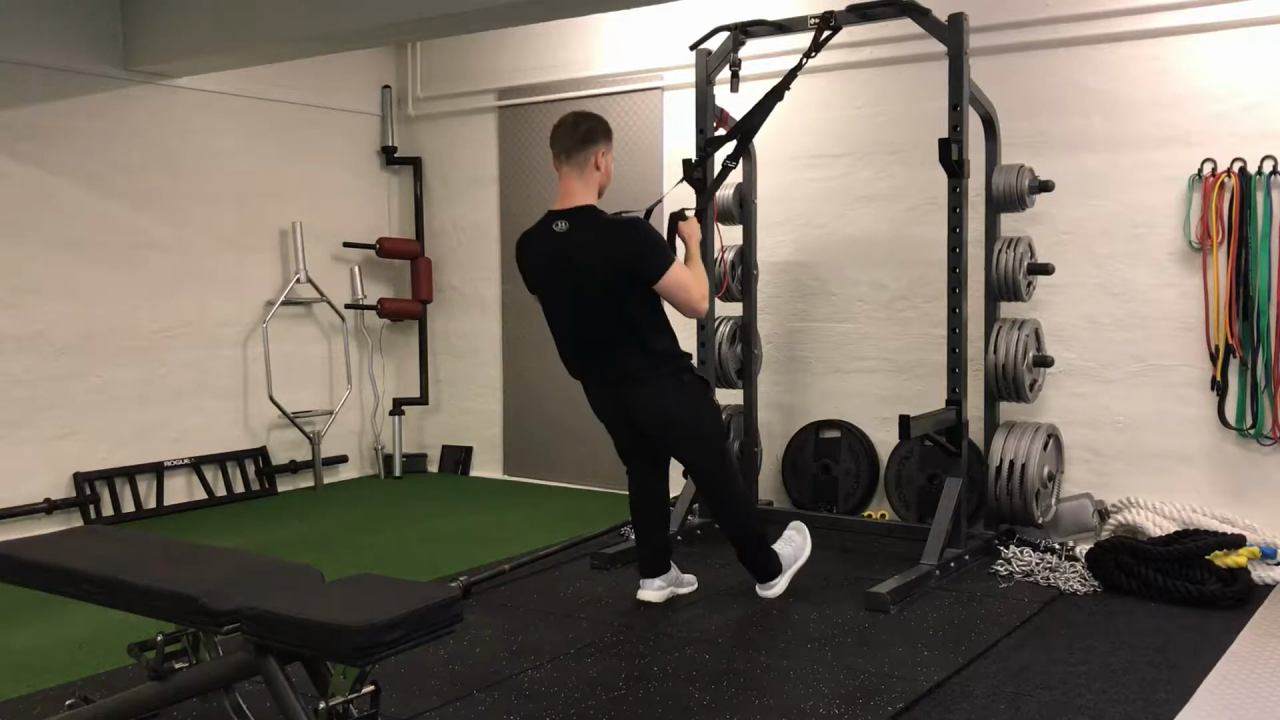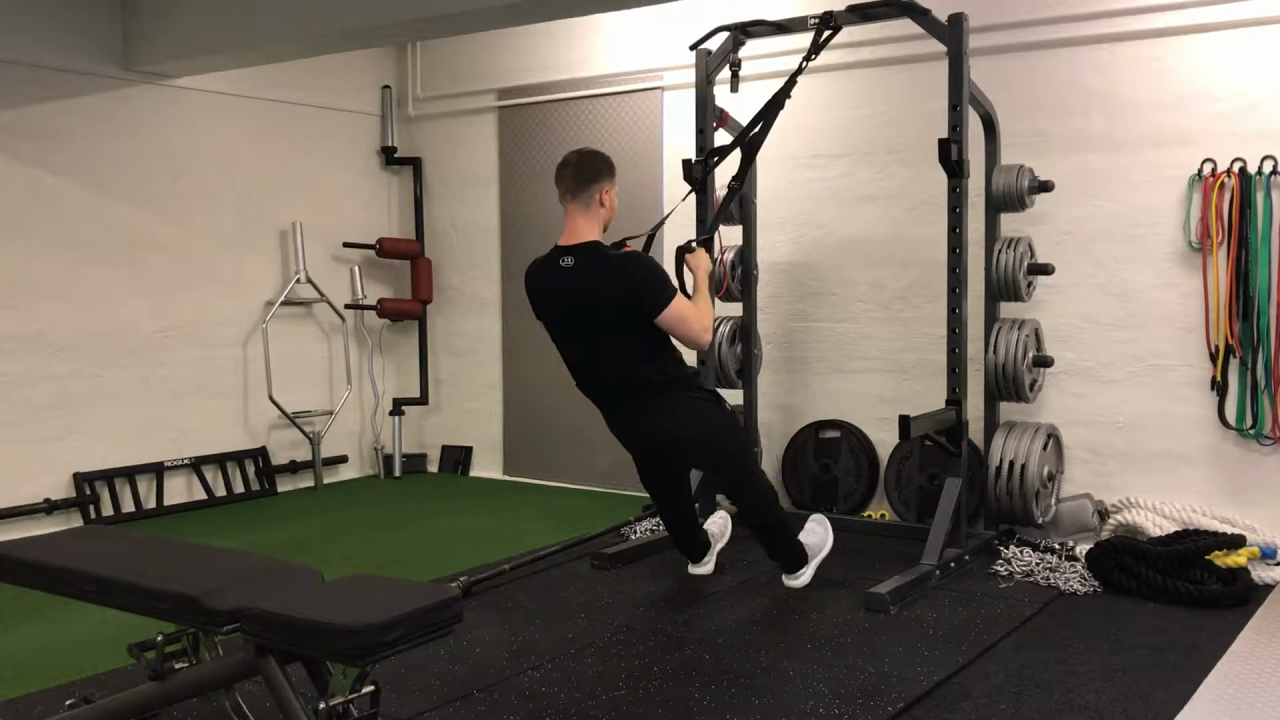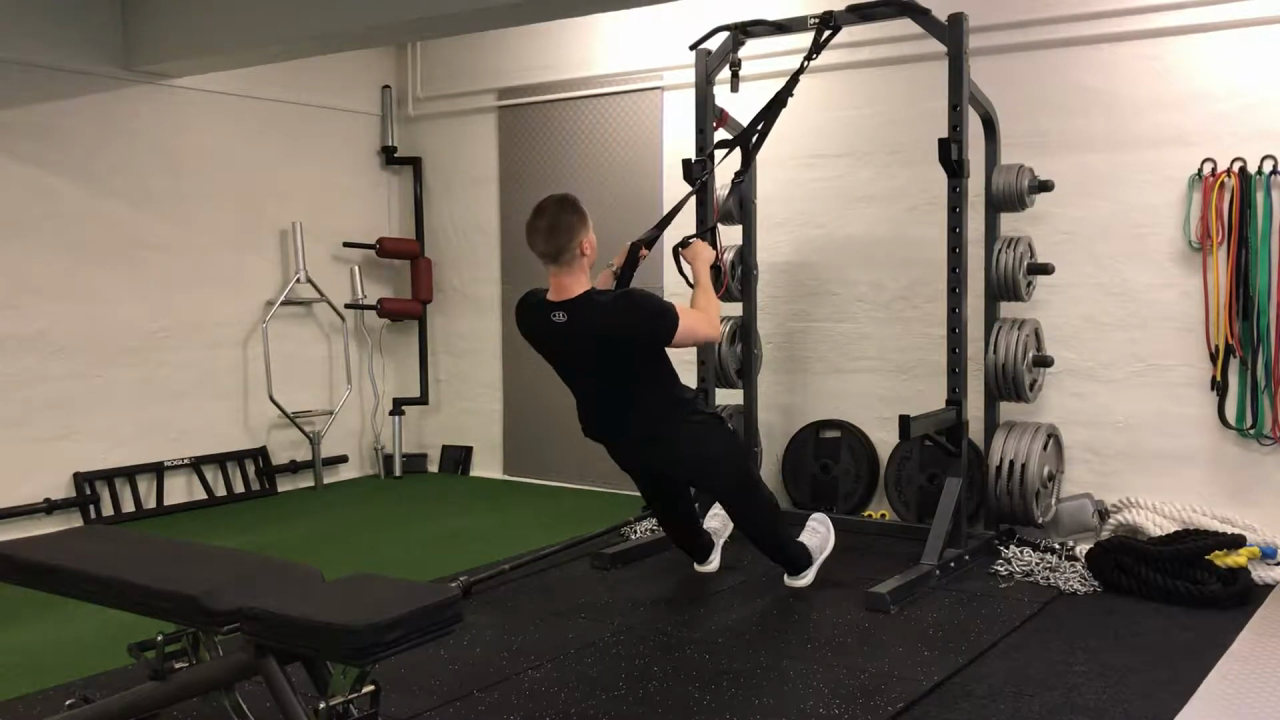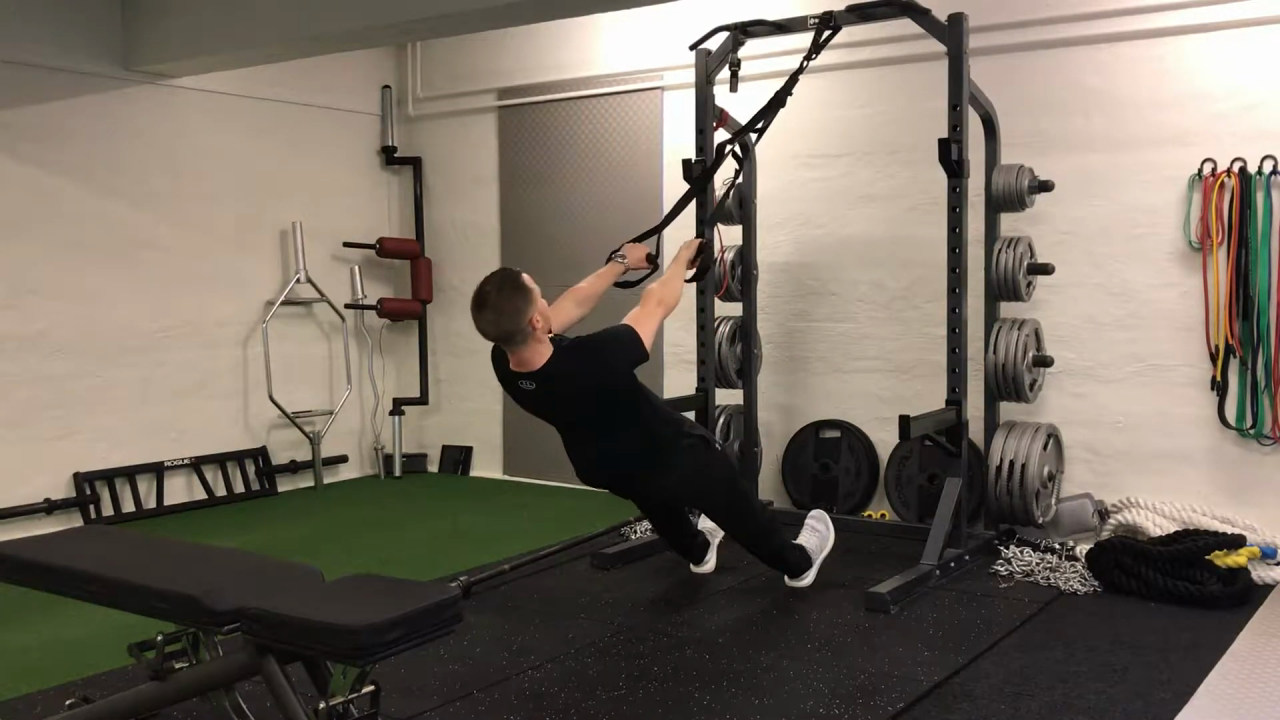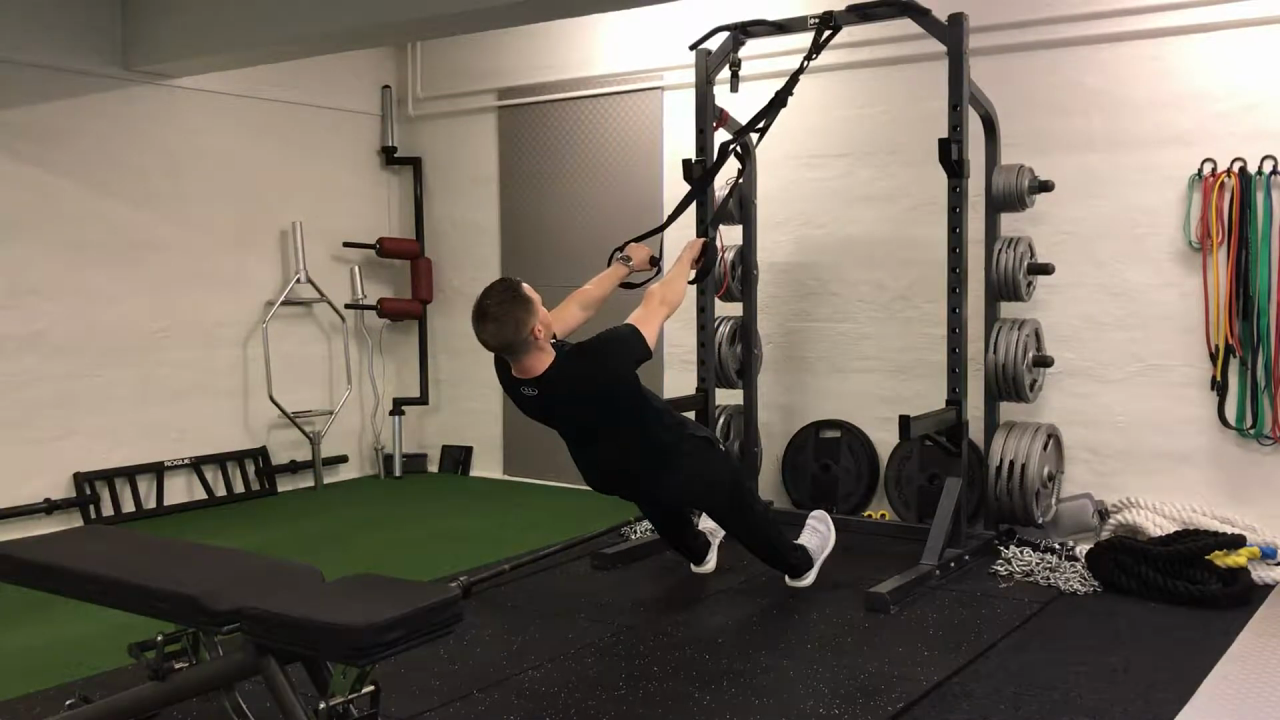
dt=1s
person 1, frame 1
left shoulder: (531, 247)
right shoulder: (628, 236)
right elbow: (696, 303)
right wrist: (692, 244)
left hip: (604, 391)
right hip: (662, 386)
left knee: (645, 470)
right knee: (716, 478)
left ankle: (655, 573)
right ankle: (769, 569)
person 1, frame 2
left shoulder: (539, 278)
right shoulder: (630, 269)
right elbow: (699, 335)
right wrist: (701, 275)
left hip: (624, 417)
right hip: (679, 407)
left knee: (664, 480)
right knee: (743, 479)
left ankle: (698, 551)
right ankle: (794, 560)
person 1, frame 3
left shoulder: (529, 314)
right shoulder: (629, 310)
right elbow: (709, 327)
left wrist: (615, 270)
right wrist: (700, 266)
left hip: (623, 443)
right hip: (684, 436)
left knee: (664, 488)
right knee: (743, 493)
left ankle: (702, 550)
right ankle: (798, 561)
person 1, frame 4
left shoulder: (504, 364)
right shoulder: (594, 362)
left elbow: (573, 304)
right elbow: (656, 303)
left wrist: (621, 262)
right wrist: (683, 257)
left hip: (611, 470)
right hip: (674, 461)
right knee: (733, 506)
left ankle: (698, 551)
right ankle: (798, 563)
person 1, frame 5
left shoulder: (507, 369)
right shoulder: (596, 367)
left elbow: (579, 306)
right elbow: (658, 303)
left wrist: (626, 263)
right wrist: (687, 255)
left hip: (613, 474)
right hip: (679, 463)
right knee: (735, 505)
left ankle: (698, 550)
right ankle: (798, 563)
